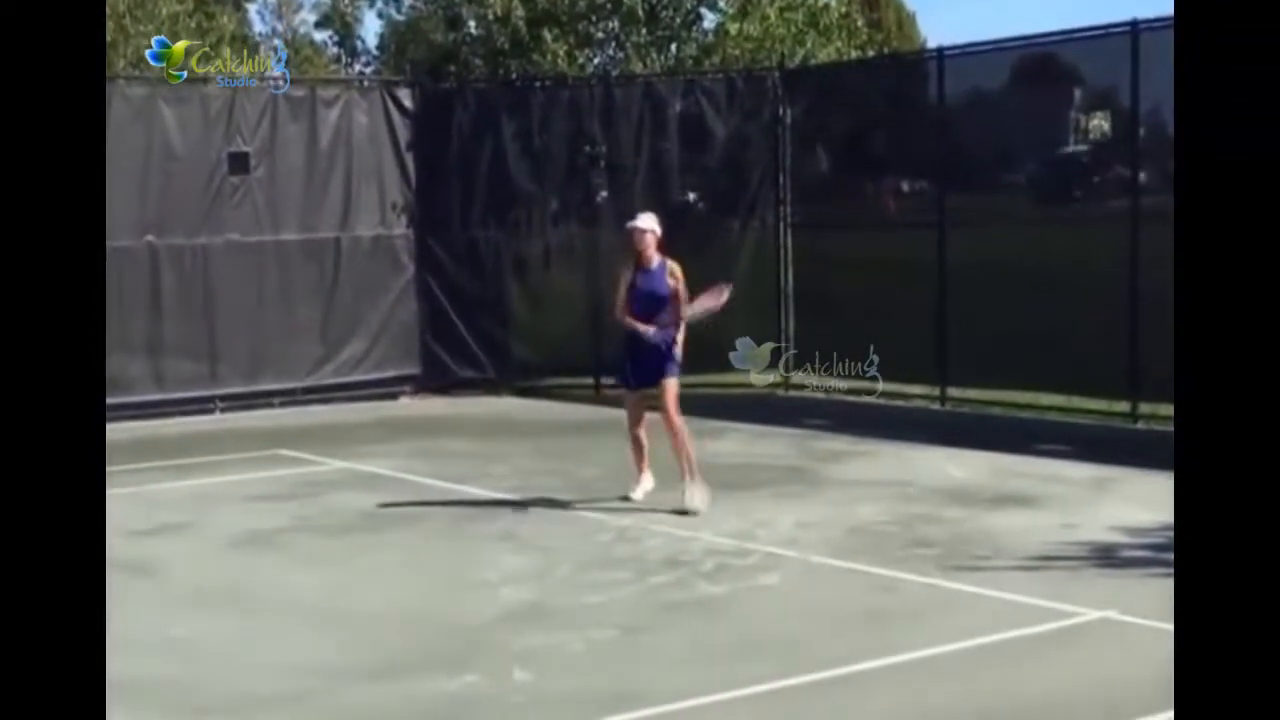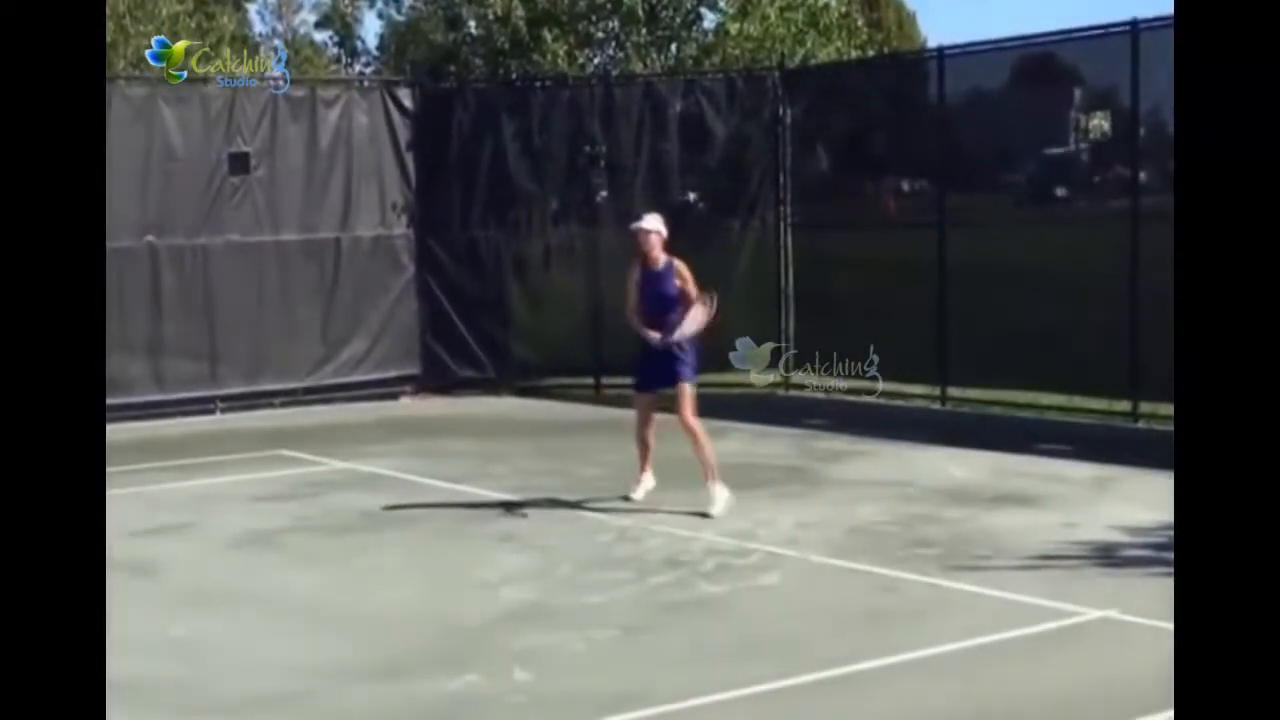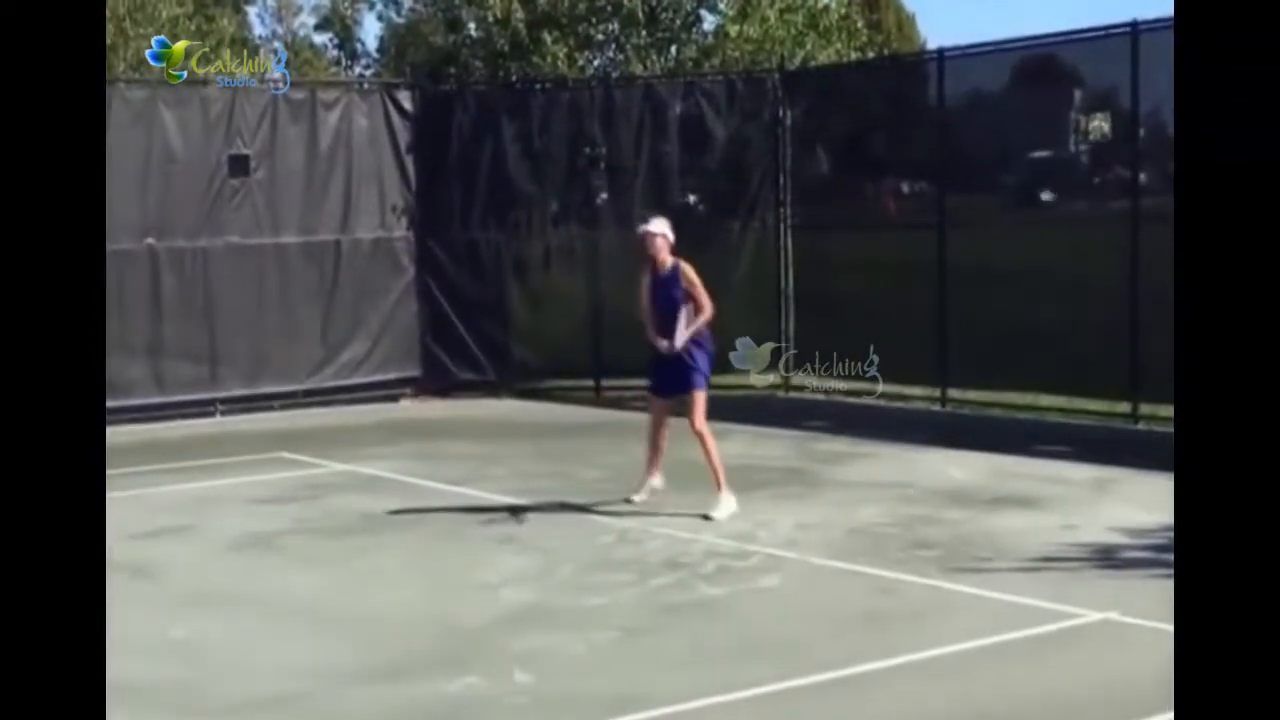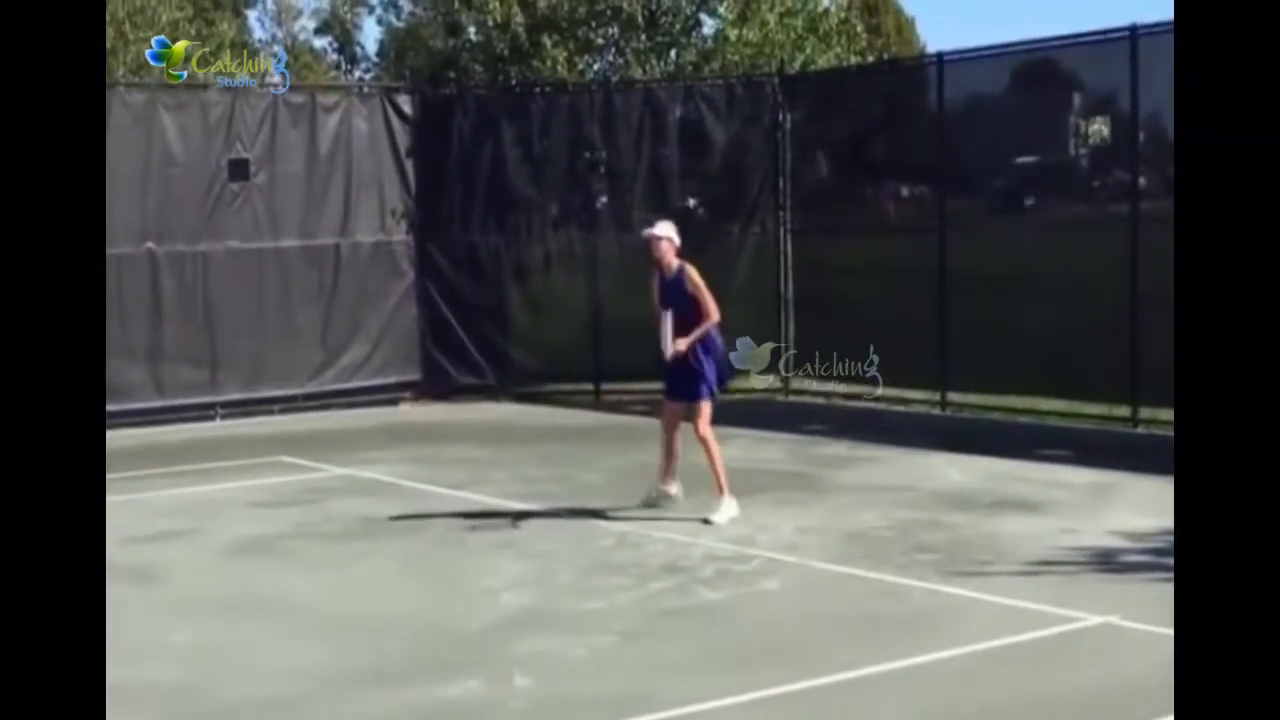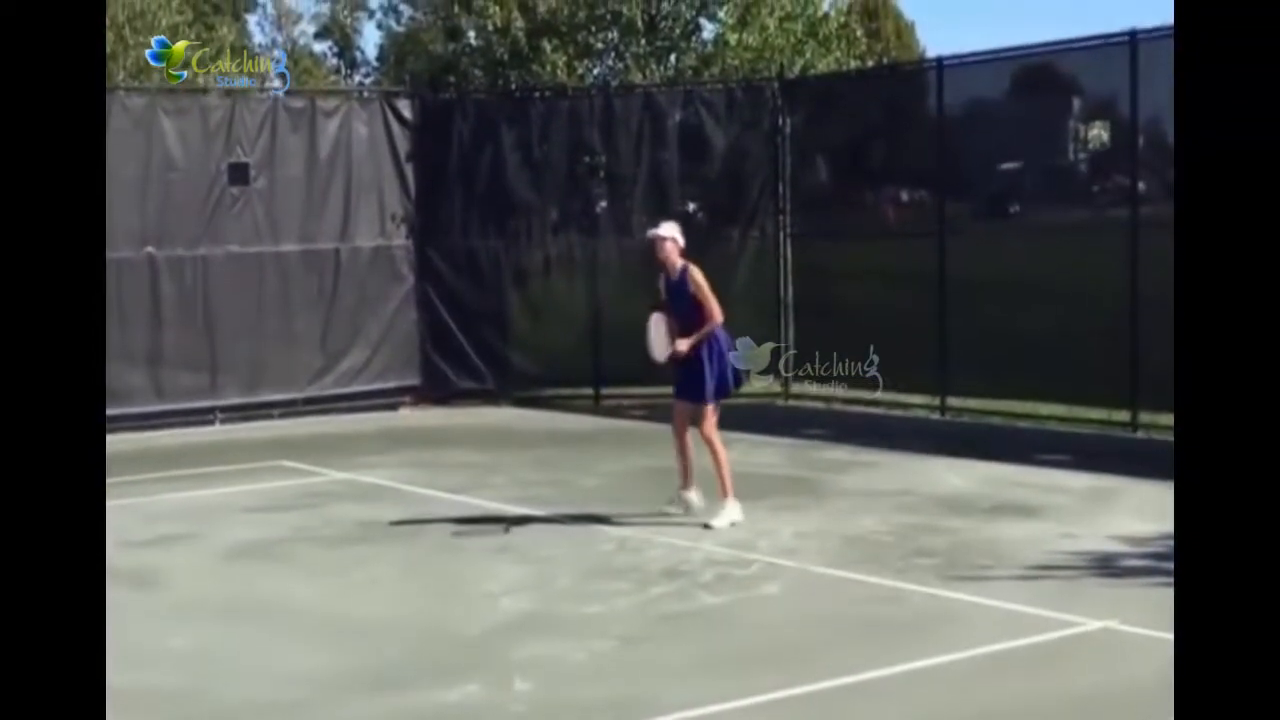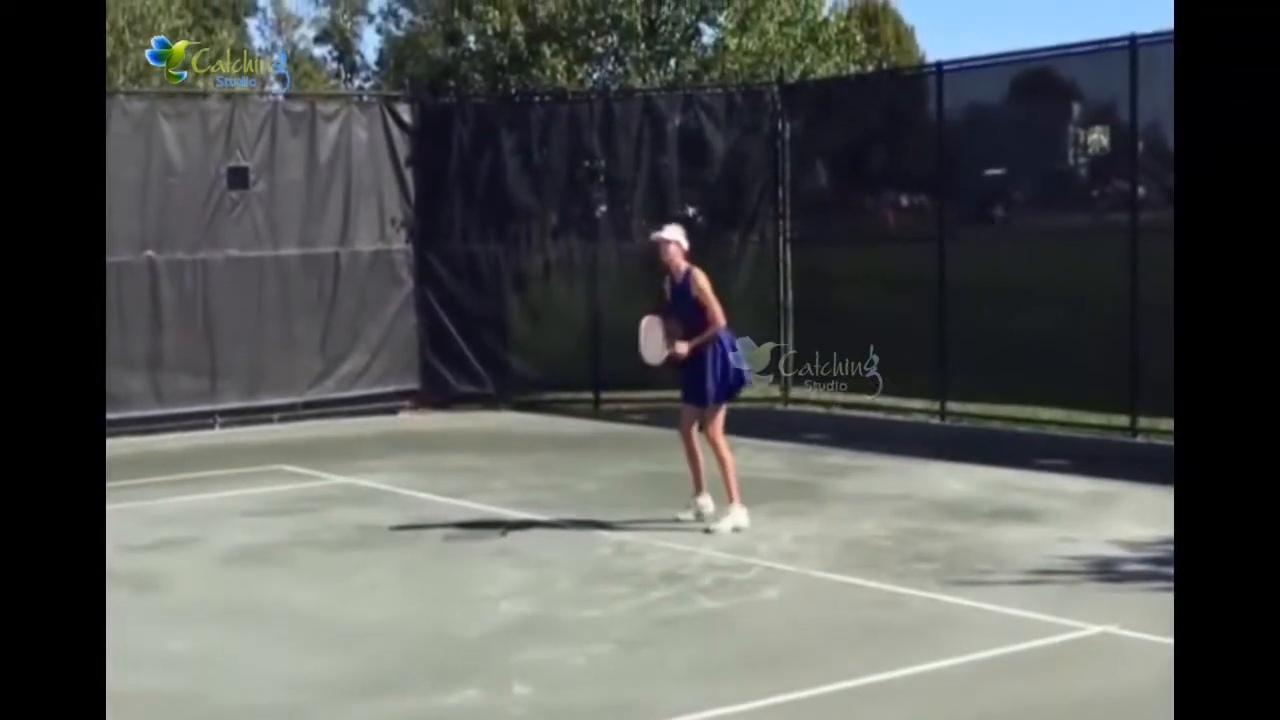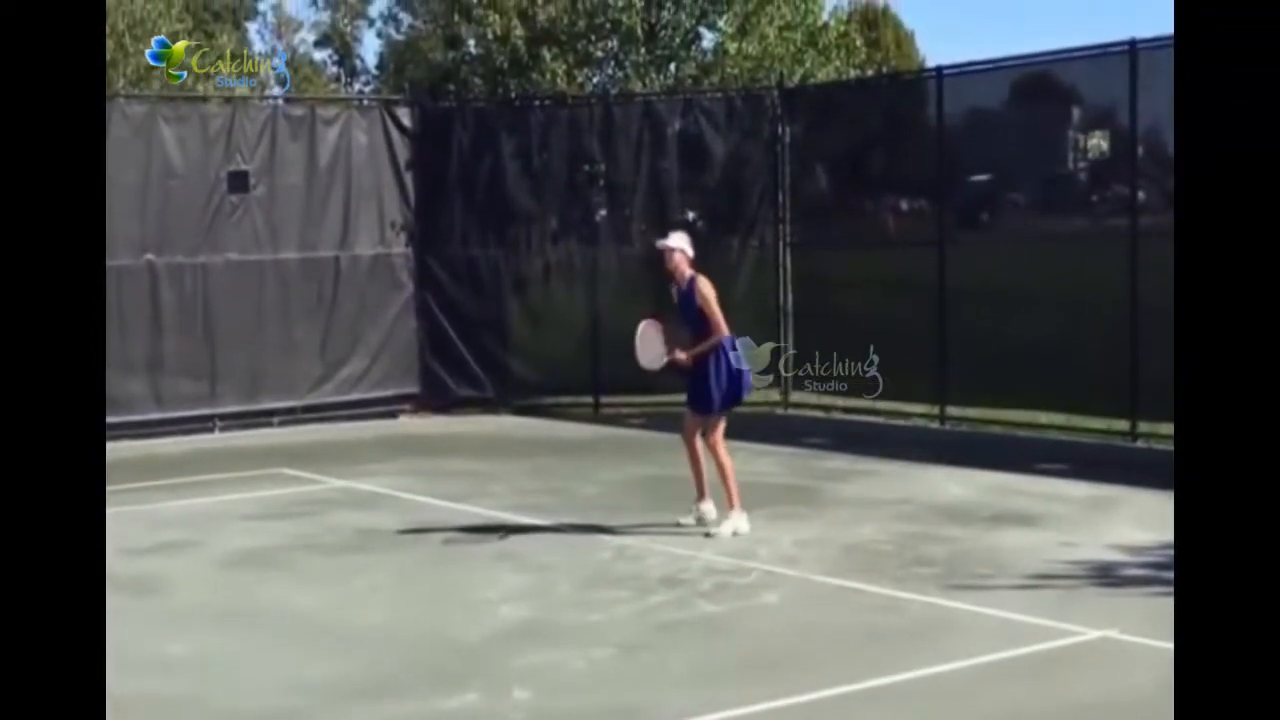
dt=0.1s
person 1, frame 1
left shoulder: (671, 269)
right shoulder: (629, 270)
left elbow: (683, 309)
right elbow: (619, 311)
left wrist: (679, 338)
right wrist: (640, 328)
left hip: (664, 346)
right hip: (637, 346)
left knee: (669, 411)
right knee: (635, 419)
left ankle: (692, 481)
right ankle: (644, 475)
person 1, frame 2
left shoulder: (678, 269)
right shoulder: (637, 271)
left elbow: (695, 307)
right elbow: (632, 313)
right wrist: (646, 333)
left hip: (678, 347)
right hip: (651, 347)
left knee: (687, 417)
right knee: (643, 420)
left ankle: (716, 486)
right ankle: (645, 475)
person 1, frame 3
left shoulder: (684, 271)
right shoulder: (647, 276)
left elbow: (707, 310)
left wrist: (685, 337)
right wrist: (655, 338)
left hip: (692, 351)
right hip: (665, 353)
left knee: (697, 424)
right knee: (656, 422)
left ankle: (725, 495)
right ankle: (652, 477)
person 1, frame 4
left shoulder: (689, 274)
right shoulder: (657, 279)
left elbow: (713, 316)
left wrist: (688, 341)
right wrist: (669, 344)
left hip: (702, 353)
right hip: (678, 357)
left knee: (702, 430)
right knee: (669, 425)
left ankle: (727, 500)
right ankle: (668, 484)
person 1, frame 5
left shoulder: (692, 274)
right shoulder: (663, 279)
left elbow: (717, 317)
left wrist: (690, 342)
right wrist: (674, 342)
left hip: (710, 352)
right hip: (689, 356)
left knee: (707, 430)
right knee: (679, 426)
left ankle: (730, 503)
right ankle: (688, 491)
person 1, frame 6
left shoulder: (695, 277)
right shoulder: (669, 282)
left elbow: (719, 321)
left wrist: (691, 345)
right wrist: (677, 344)
left hip: (714, 354)
right hip: (694, 358)
left knee: (713, 434)
right knee: (686, 430)
left ankle: (736, 509)
right ankle: (701, 500)
person 1, frame 7
left shoulder: (700, 285)
right shoulder: (676, 288)
left elbow: (722, 331)
left wrist: (693, 353)
right wrist: (684, 353)
left hip: (719, 364)
right hip: (702, 365)
left knee: (714, 441)
right knee: (689, 436)
left ankle: (737, 515)
right ankle: (704, 505)
